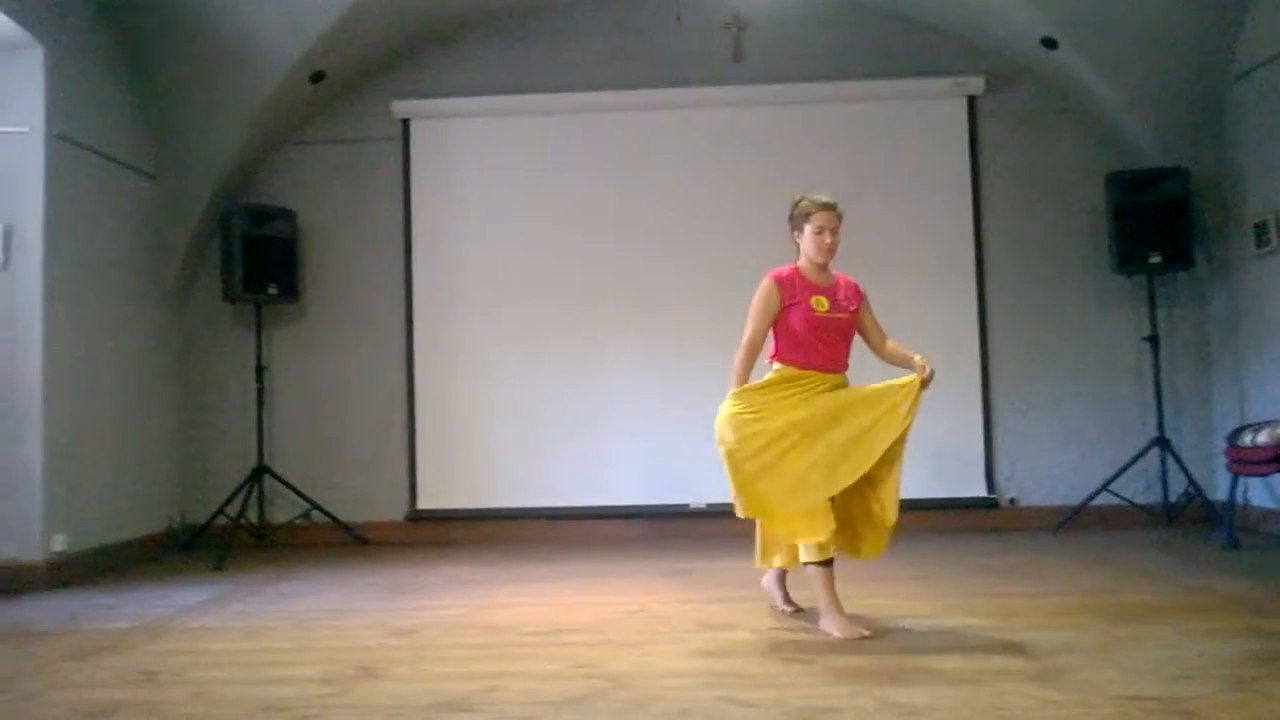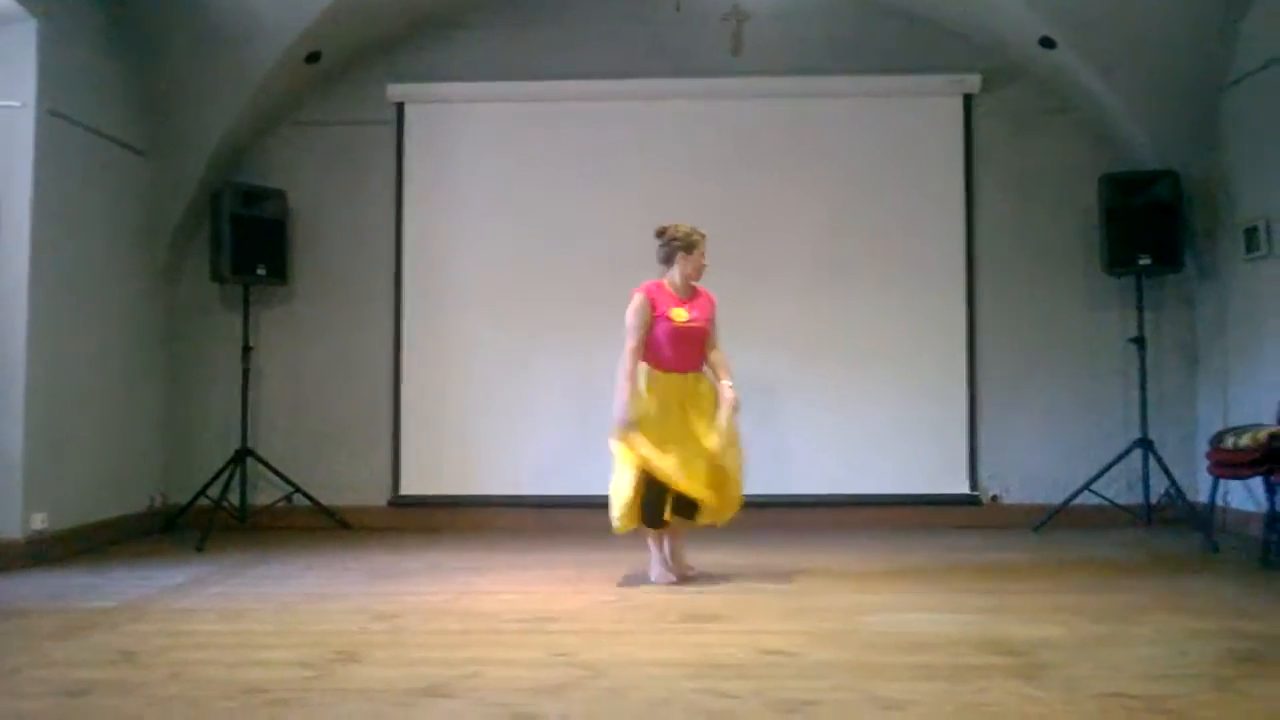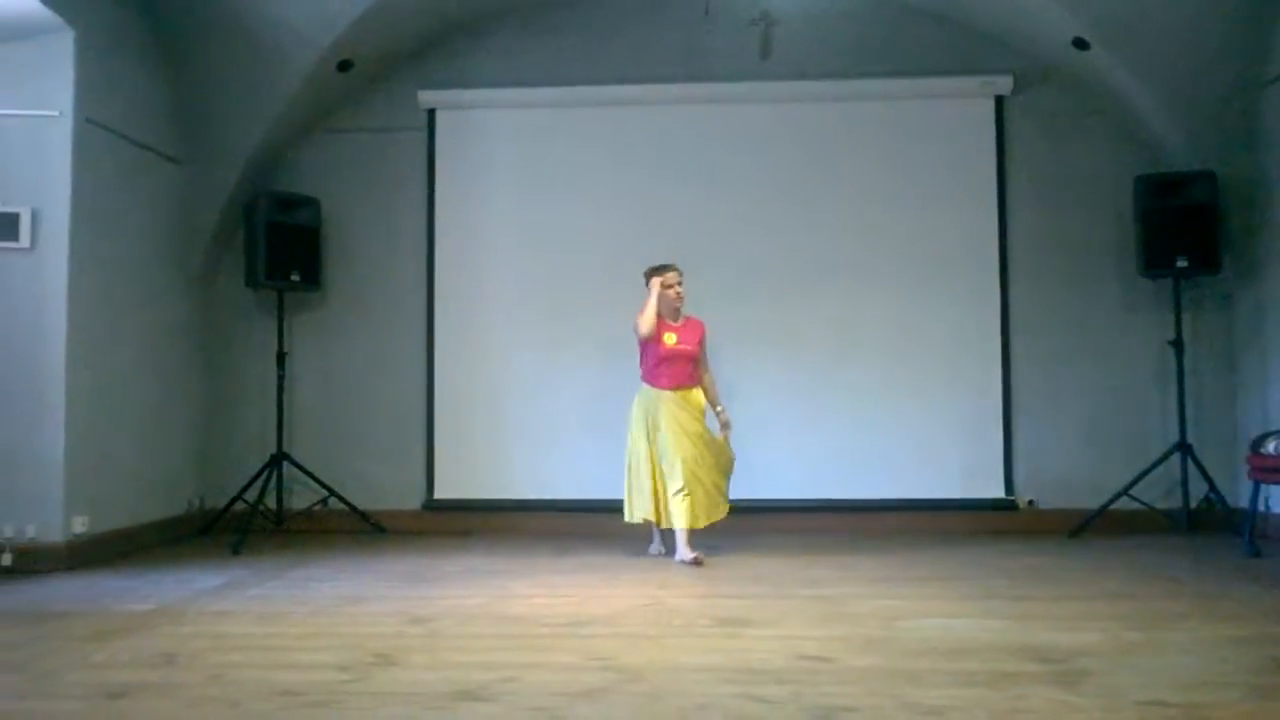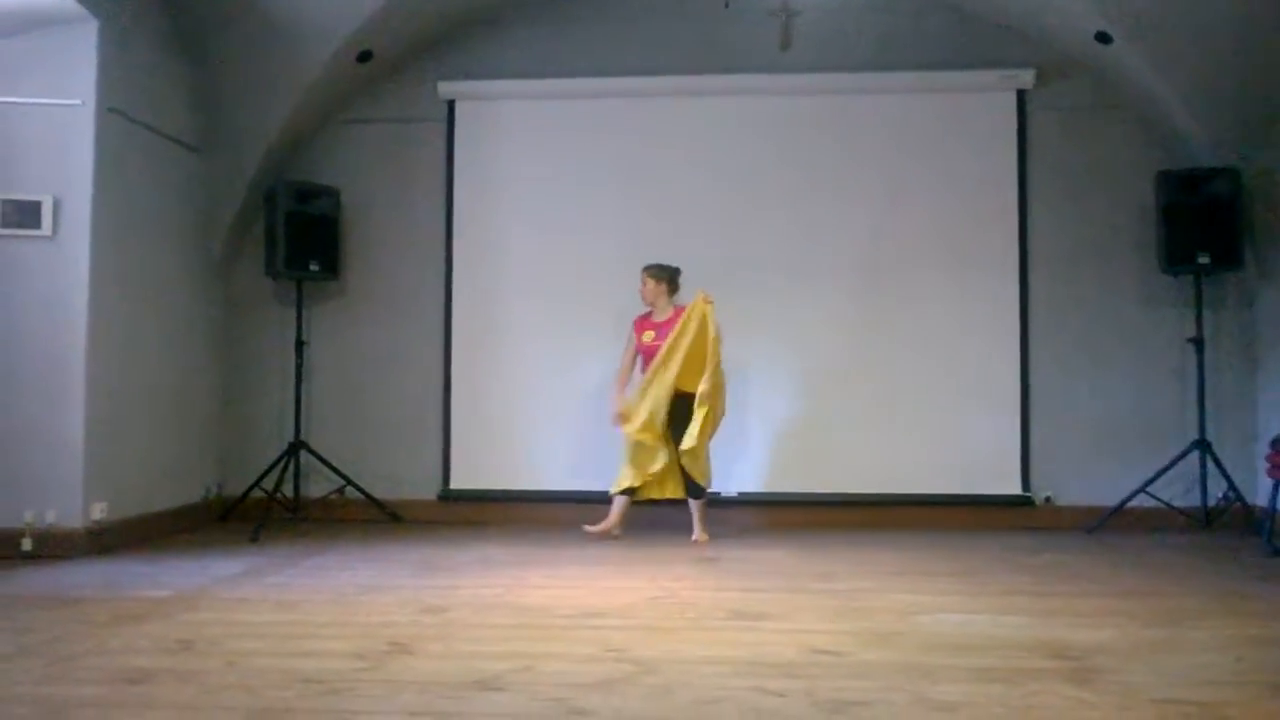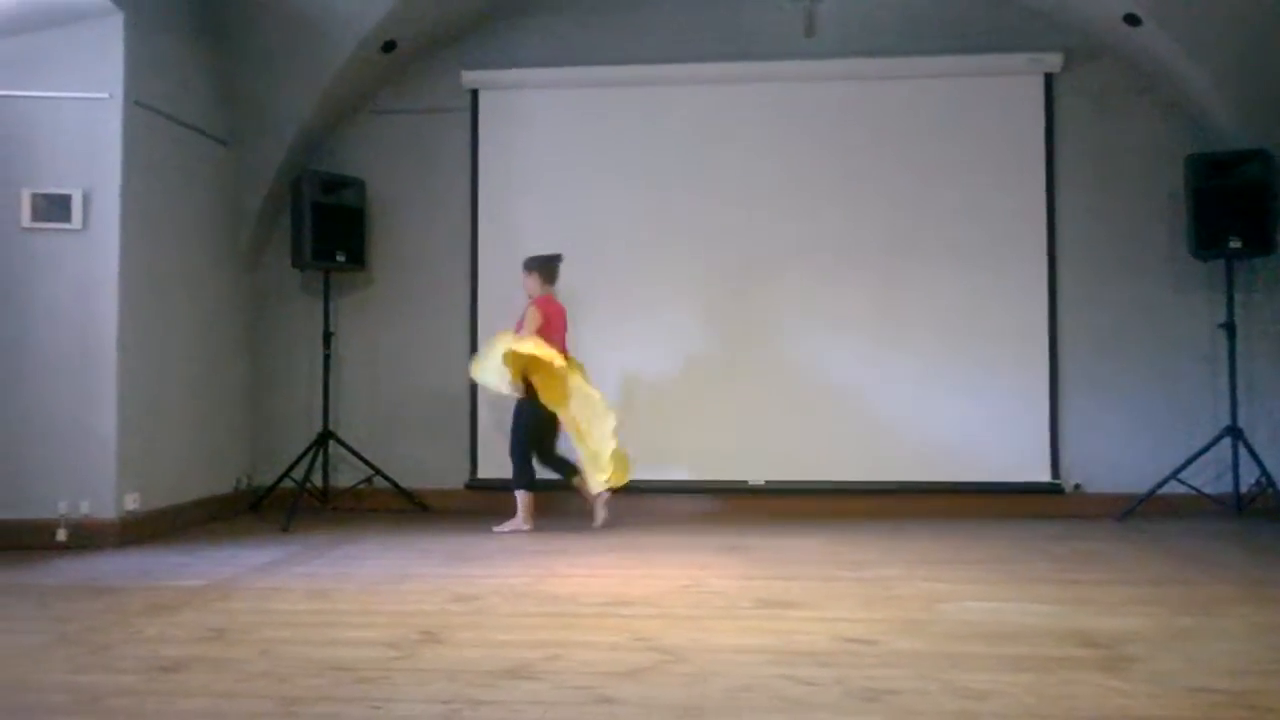
dt=1s
person 1, frame 1
left shoulder: (850, 290)
right shoulder: (778, 284)
left elbow: (881, 343)
right elbow: (752, 341)
left wrist: (915, 362)
right wrist: (734, 397)
left hip: (838, 398)
right hip: (789, 396)
left knee: (831, 495)
right knee: (810, 495)
left ankle: (775, 576)
right ankle: (830, 610)
person 1, frame 2
left shoulder: (705, 300)
right shoulder: (647, 295)
left elbow: (711, 349)
right elbow: (633, 351)
left wrist: (725, 383)
right wrist: (625, 400)
left hip: (695, 393)
right hip: (655, 391)
left knee: (697, 470)
right knee: (656, 472)
left ankle: (673, 549)
right ankle: (658, 560)
person 1, frame 3
left shoulder: (697, 327)
right shoulder: (650, 322)
left elbow: (704, 372)
right elbow: (644, 332)
left wrist: (718, 408)
right wrist: (652, 293)
left hip: (688, 405)
right hip: (655, 405)
left knee: (685, 471)
right knee: (654, 471)
left ankle: (683, 547)
right ankle: (657, 537)
person 1, frame 4
left shoulder: (686, 316)
right shoulder: (640, 323)
right elbow: (626, 365)
right wrist: (620, 398)
left hip: (681, 399)
left ankle: (699, 526)
right ankle: (613, 521)
person 1, frame 5
left shoulder: (536, 307)
right shoulder: (557, 308)
left hip: (537, 389)
left knee: (520, 449)
right knee: (545, 452)
left ankle: (523, 518)
right ankle: (595, 494)
